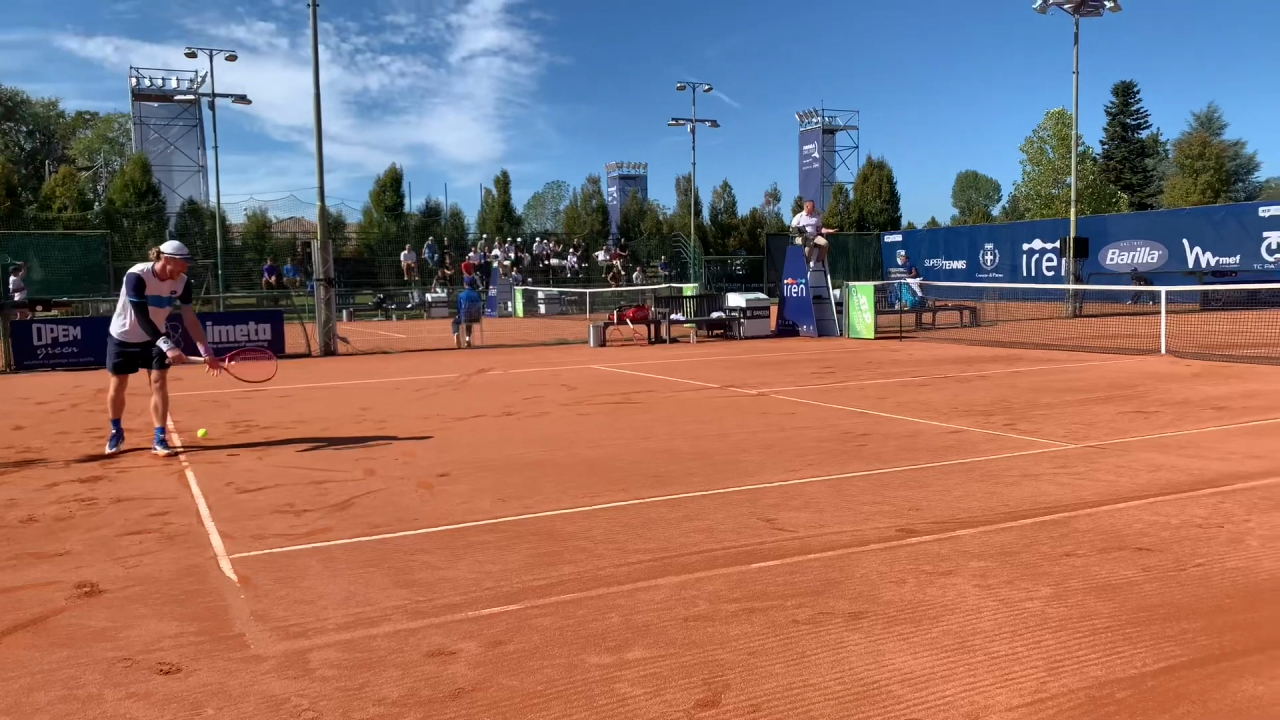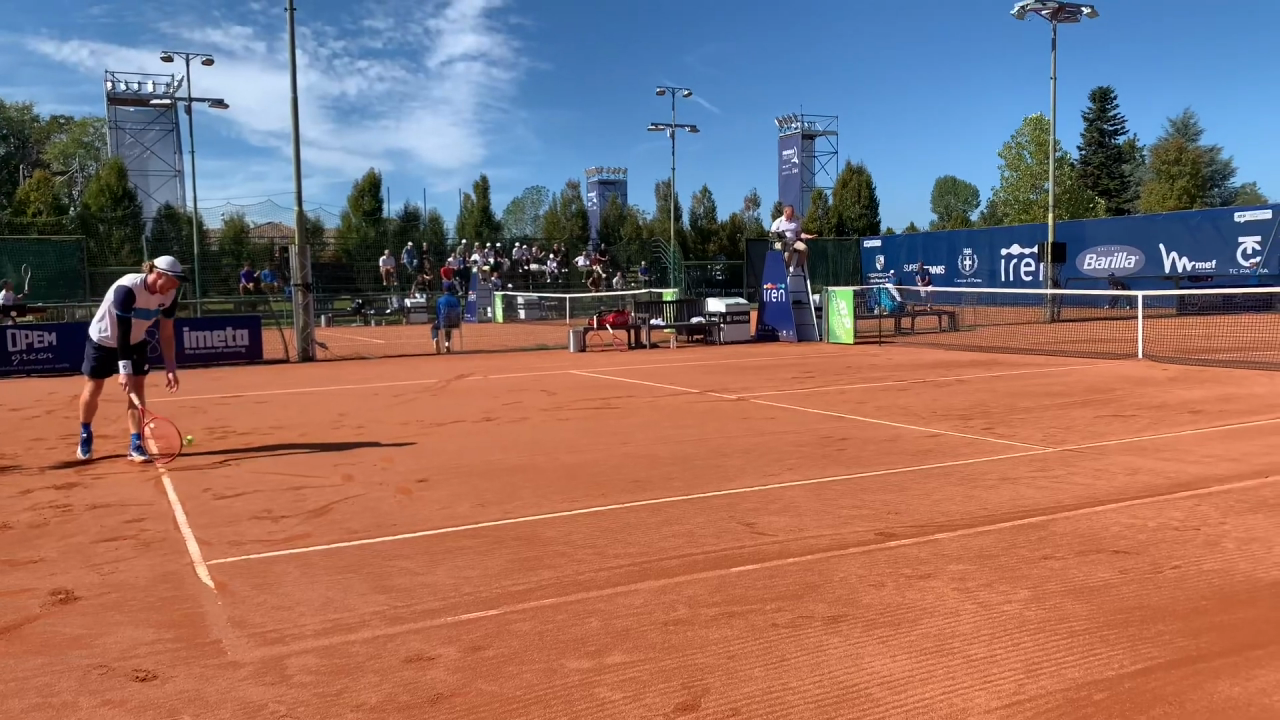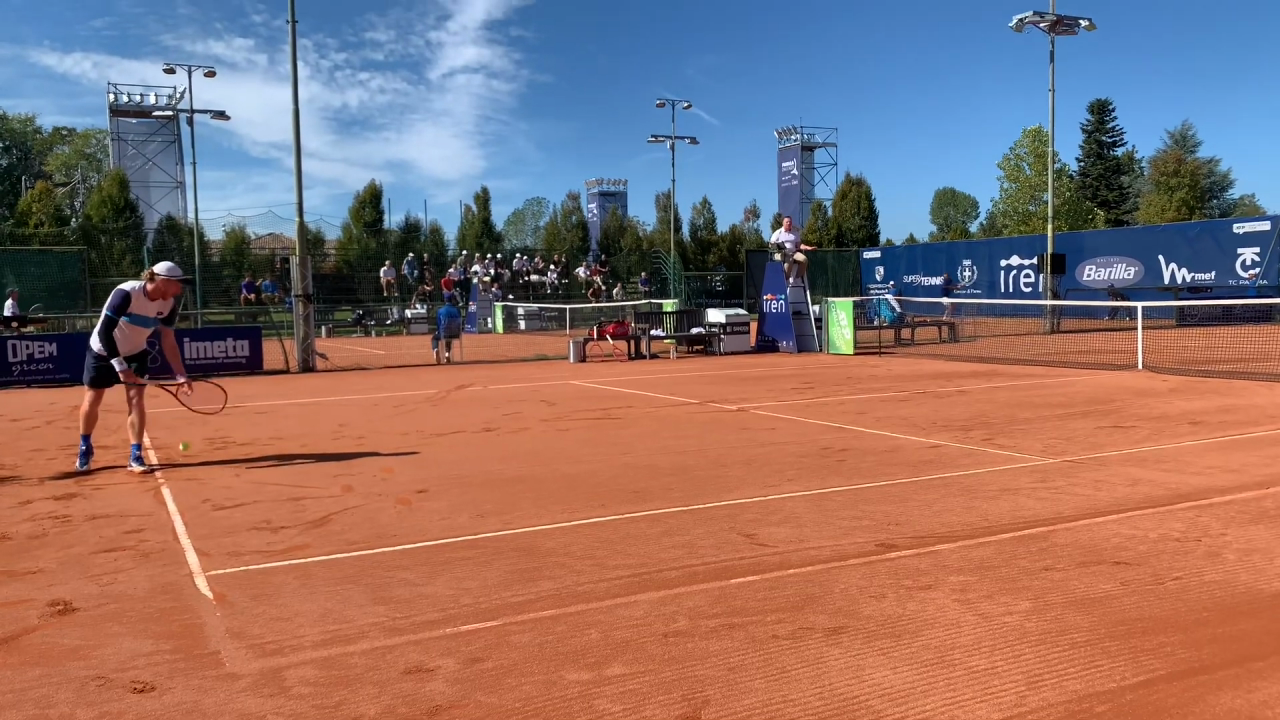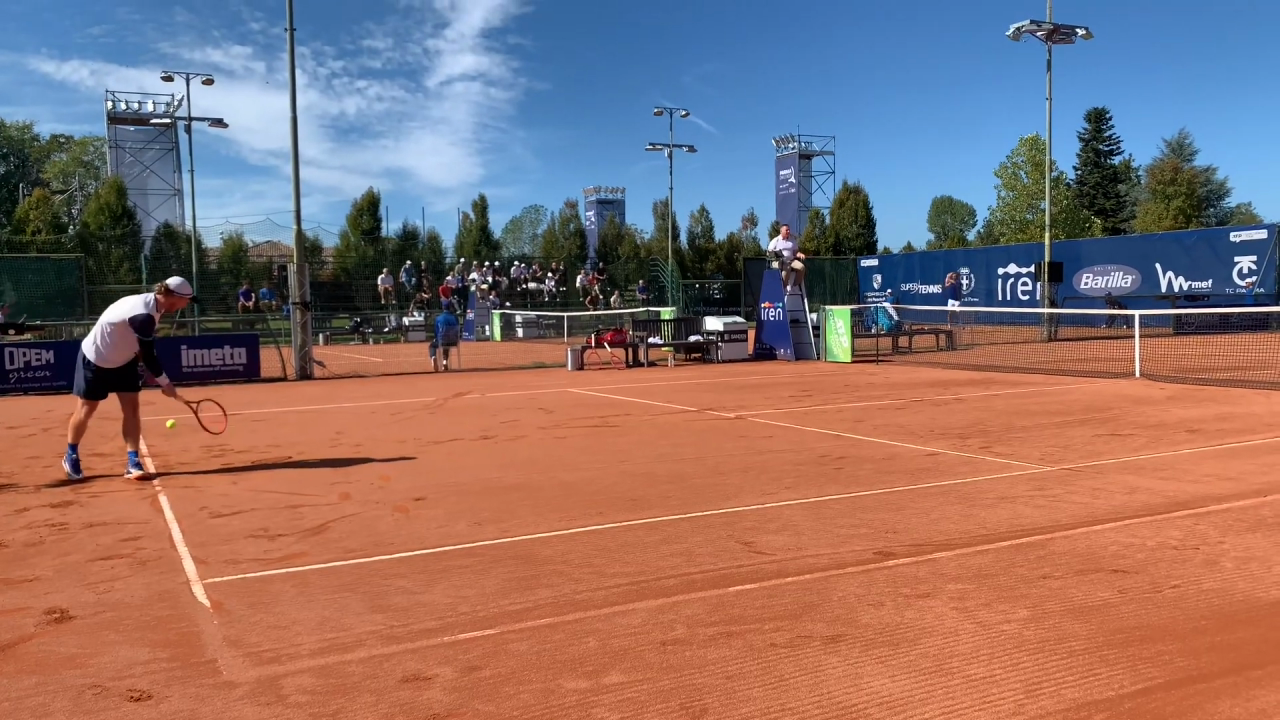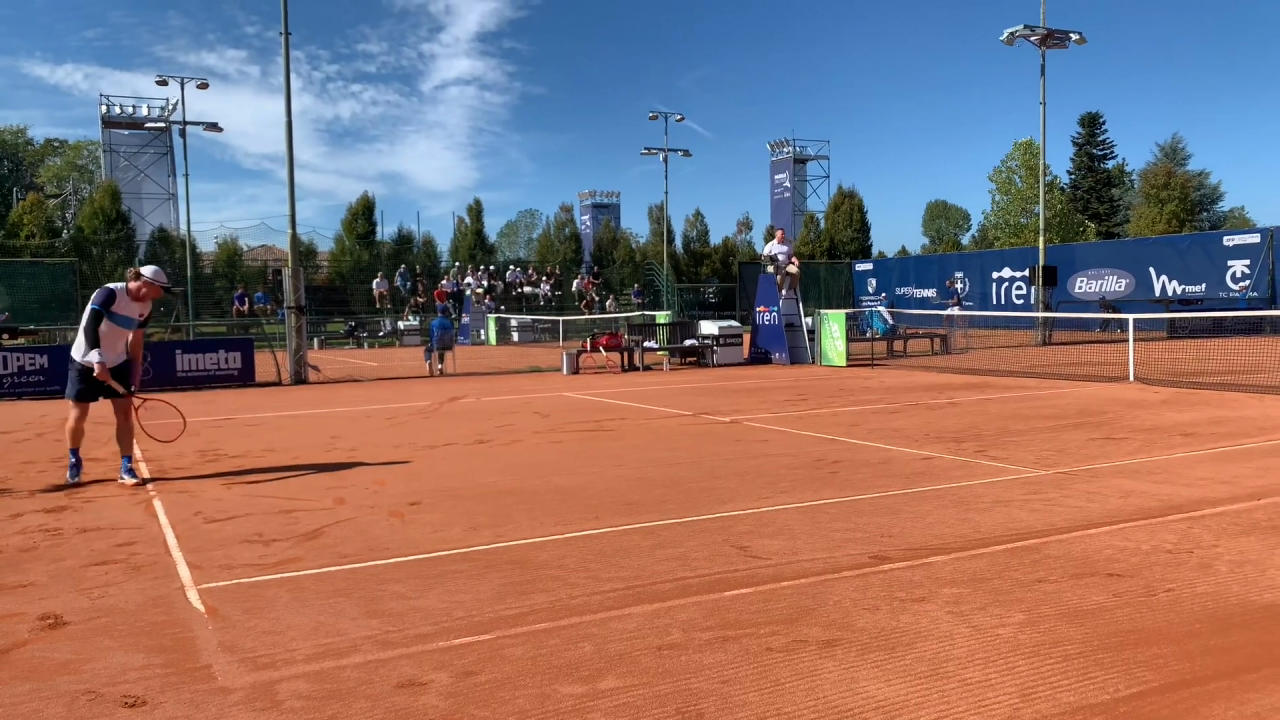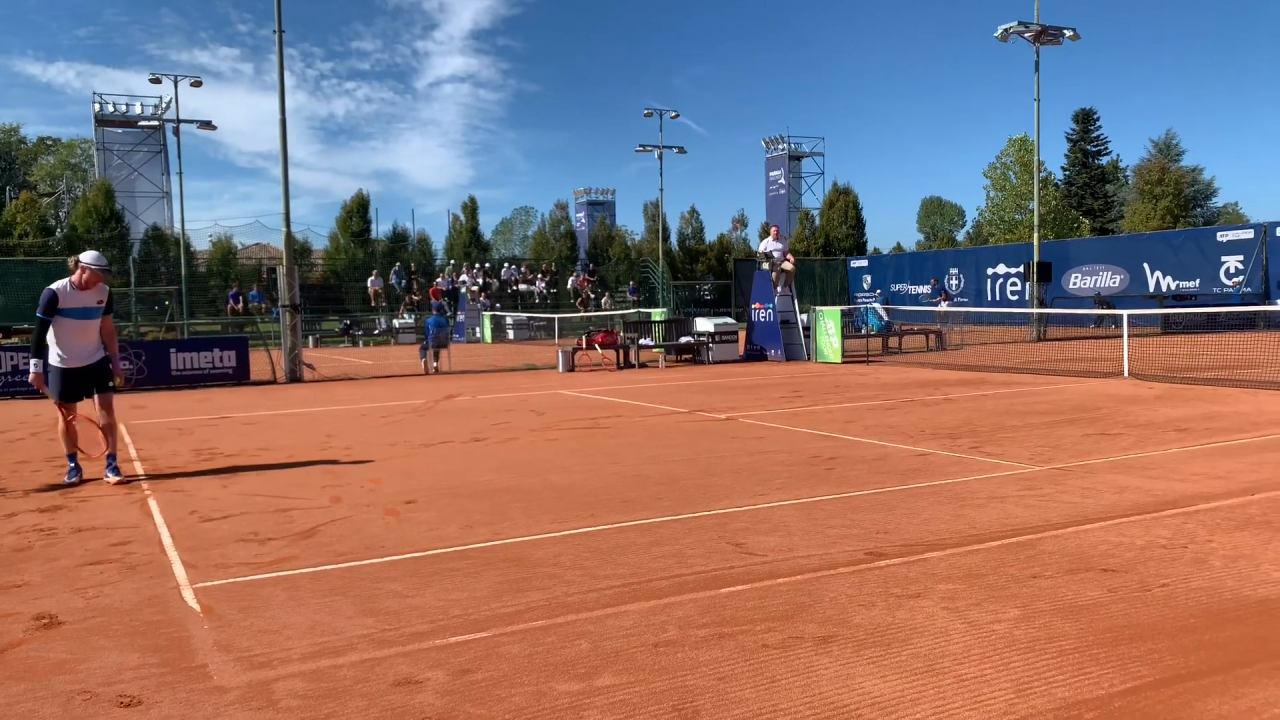
dt=0.5s
person 1, frame 1
left shoulder: (181, 283)
right shoulder: (136, 276)
left elbow: (190, 320)
right elbow: (143, 318)
left wrist: (207, 353)
right wrist: (168, 346)
left hip: (157, 337)
right hip: (123, 337)
left knee: (159, 383)
right knee: (117, 387)
left ankle: (160, 439)
right ankle: (116, 432)
person 1, frame 2
left shoulder: (170, 296)
right shoulder: (128, 289)
left elbow: (166, 333)
right elbow: (122, 333)
left wrist: (170, 368)
right wrist: (124, 370)
left hip: (135, 343)
right hip: (102, 340)
left knee: (137, 389)
right knee: (92, 390)
left ankle: (136, 445)
right ankle: (85, 436)
person 1, frame 3
left shoulder: (168, 305)
right shoulder: (126, 294)
left elbow: (168, 342)
right elbow: (104, 332)
left wrist: (181, 376)
right wrist: (120, 366)
left hip: (135, 353)
right hip: (103, 351)
left knee: (136, 400)
right knee: (92, 401)
left ankle: (135, 456)
right ankle: (85, 448)
person 1, frame 4
left shoulder: (156, 307)
right shoulder: (144, 314)
right elbow: (147, 354)
left wrist: (150, 365)
right wrist: (165, 383)
left hip: (124, 360)
right hip: (95, 359)
left knee: (131, 407)
right knee: (85, 410)
left ankle: (133, 463)
right ankle: (71, 456)
person 1, frame 5
left shoulder: (145, 306)
right shoulder: (109, 293)
right elbow: (90, 327)
left wrist: (135, 373)
right wrist: (97, 361)
left hip: (116, 363)
right hip: (85, 362)
left knee: (125, 412)
right knee: (77, 415)
left ankle: (126, 468)
right ankle: (74, 460)
person 1, frame 6
left shoulder: (104, 293)
right shoulder: (54, 293)
left elbow: (108, 329)
right elbow: (40, 331)
left wrist: (116, 361)
right wrist: (36, 368)
left hip: (96, 361)
right hip: (63, 365)
left knee: (106, 411)
right knee: (66, 417)
left ankle: (111, 466)
right ankle: (73, 466)
